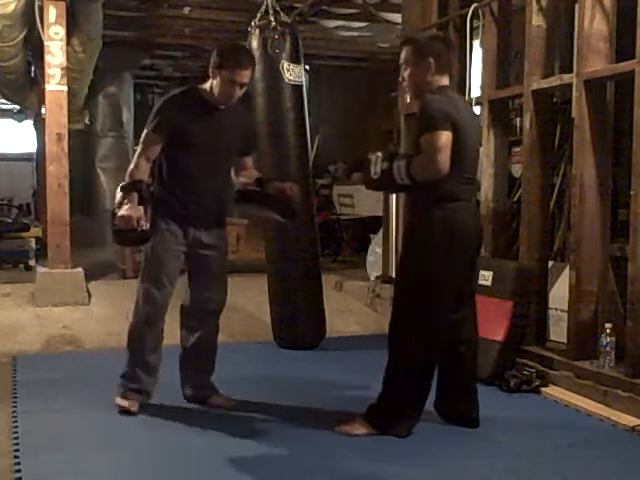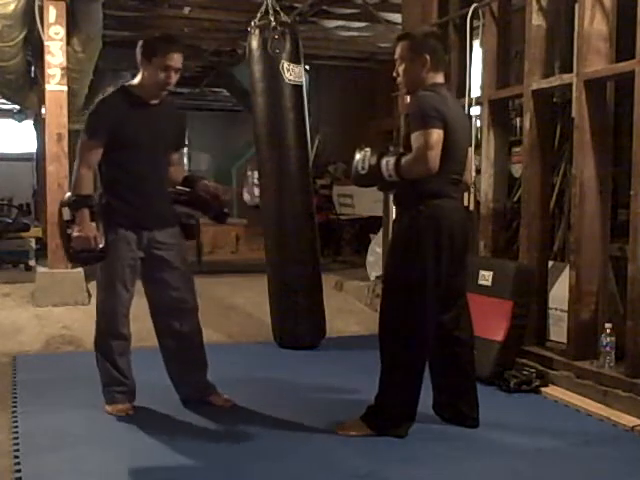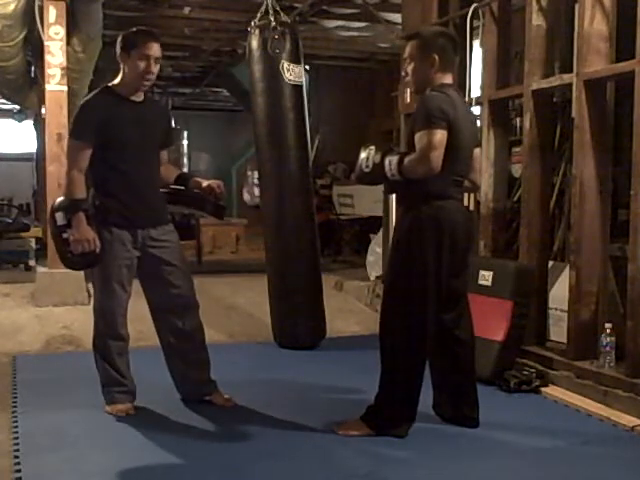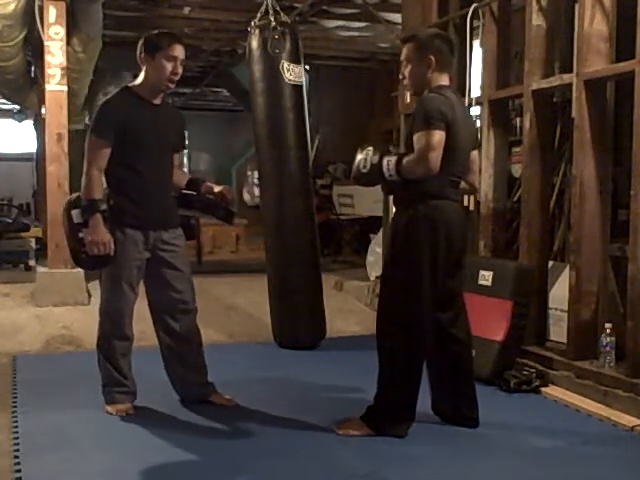
dt=1s
person 1, frame 1
left shoulder: (434, 106)
right shoulder: (463, 108)
left elbow: (436, 164)
left wrist: (391, 171)
right wrist: (403, 170)
left hip: (438, 221)
right hip: (464, 218)
left knee: (415, 321)
right knee: (457, 316)
left ankle: (390, 416)
right ankle: (460, 406)
person 1, frame 2
left shoulder: (426, 103)
right shoulder: (456, 108)
left elbow: (426, 160)
left wrist: (379, 167)
left hip: (425, 218)
right hip: (452, 216)
left knee: (405, 318)
right knee: (450, 314)
left ankle: (389, 416)
right ankle: (459, 406)
person 1, frame 3
left shoulder: (432, 103)
right shoulder: (463, 109)
left elbow: (428, 161)
left wrist: (383, 166)
left hip: (427, 218)
right hip: (455, 216)
left knee: (405, 318)
right knee: (451, 314)
left ankle: (389, 416)
right ankle: (459, 406)
person 1, frame 4
left shoulder: (431, 104)
right shoulder: (461, 110)
left elbow: (426, 161)
left wrist: (382, 167)
left hip: (424, 218)
right hip: (451, 216)
left knee: (402, 318)
right knee: (447, 313)
left ankle: (388, 416)
right ankle: (459, 406)
person 2, frame 1
left shoulder: (243, 120)
right shoulder: (178, 106)
left elbow: (244, 172)
right elbow: (145, 157)
left wrist: (271, 186)
right wrist: (132, 199)
left hip: (214, 226)
right hip: (170, 221)
left knee: (207, 307)
right knee: (152, 302)
left ankle: (198, 385)
right ankle: (134, 386)
person 2, frame 2
left shoulder: (173, 115)
right shoulder: (111, 108)
right elbow: (86, 166)
left wrist: (197, 184)
right wrist: (84, 219)
left hip: (164, 226)
right hip: (119, 227)
left knee: (180, 307)
right knee: (114, 311)
left ankle: (196, 386)
right ankle: (118, 392)
person 2, frame 3
left shoulder: (159, 113)
right shoulder: (96, 108)
right elbow: (76, 170)
left wrist: (193, 182)
right wrist: (79, 220)
left hip: (158, 225)
right hip: (112, 228)
left knee: (181, 305)
right knee: (111, 313)
left ankle: (198, 385)
right ankle: (118, 393)
person 2, frame 4
left shoulder: (173, 117)
right shoulder: (116, 108)
right elbow: (94, 170)
left wrist: (202, 186)
right wrist: (95, 220)
left hip: (167, 228)
right hip: (125, 228)
left knee: (181, 309)
right knee: (117, 312)
left ankle: (196, 387)
right ankle: (118, 392)
